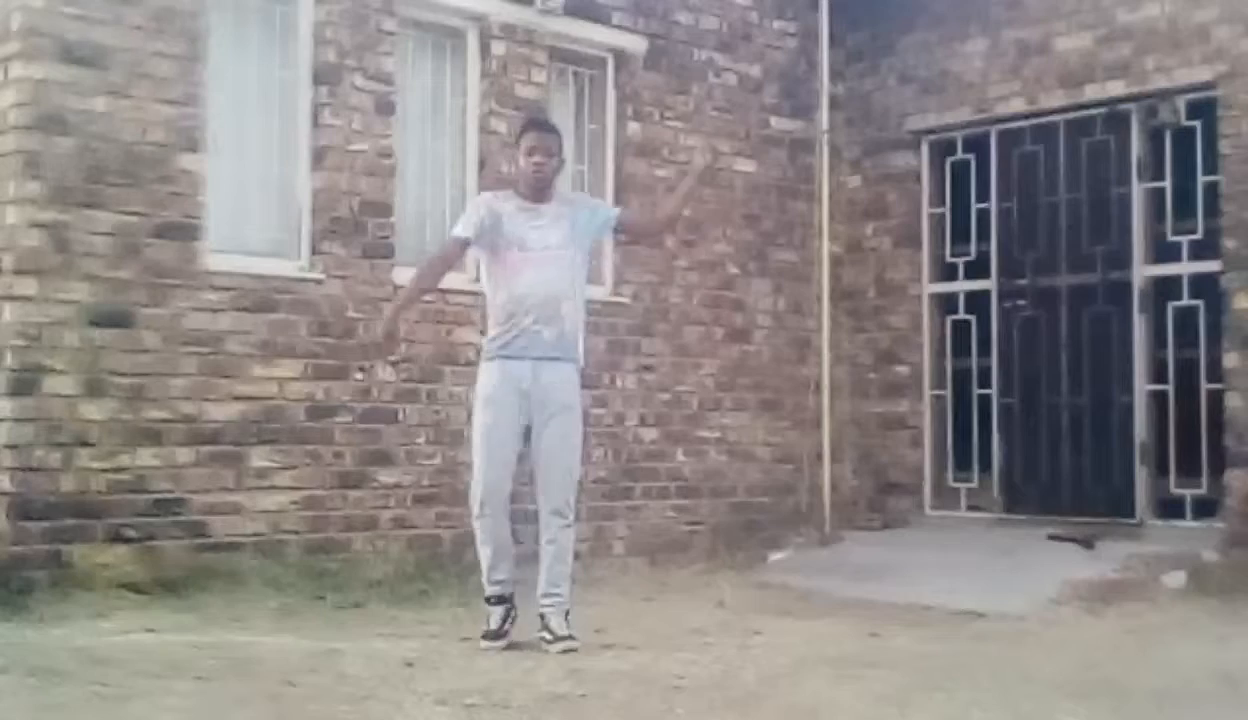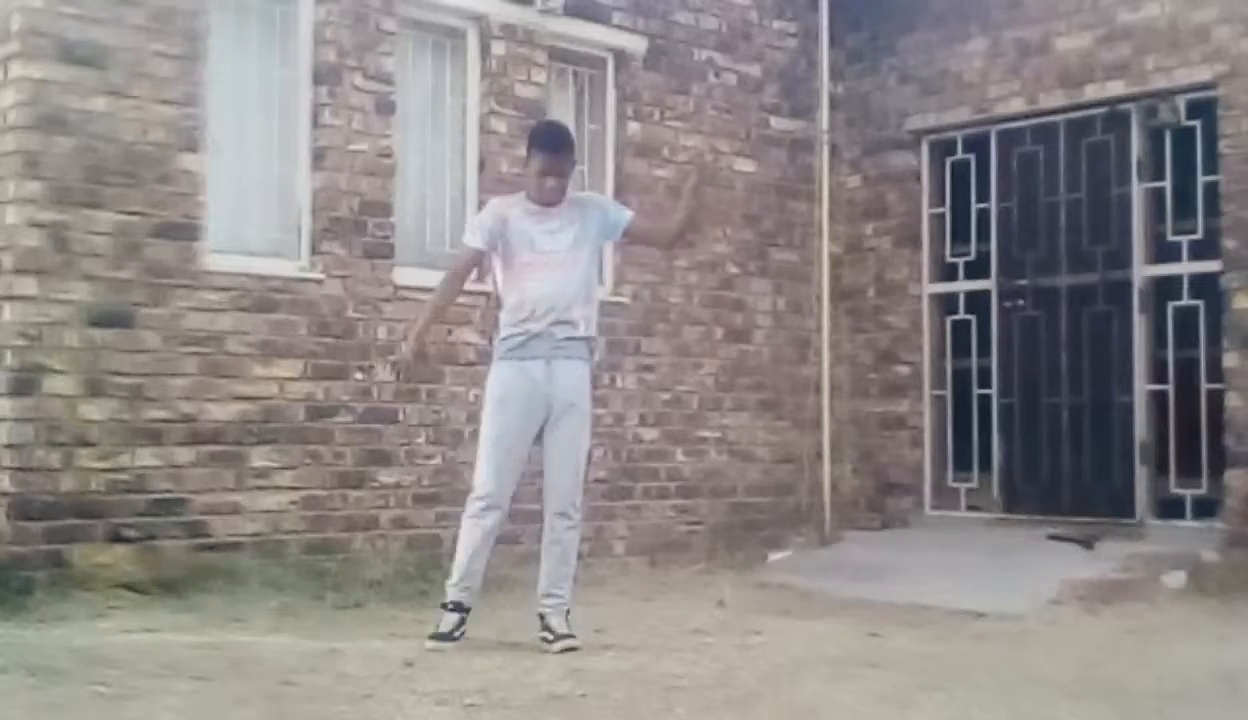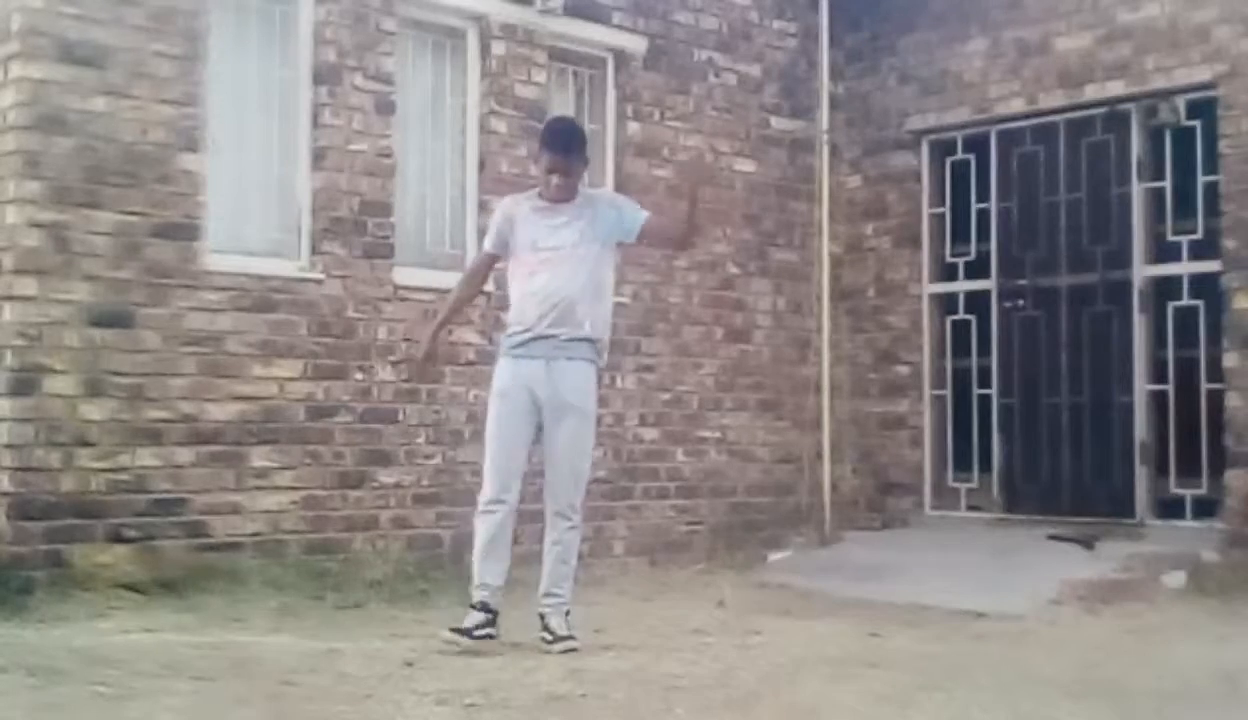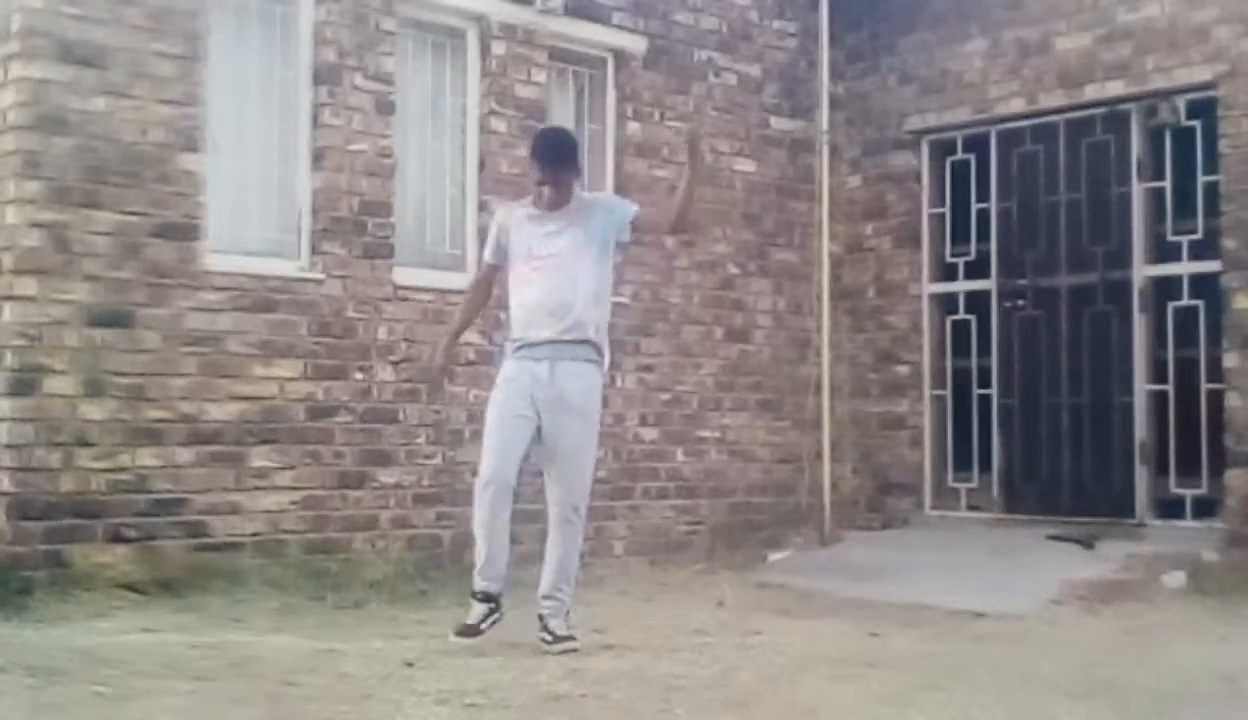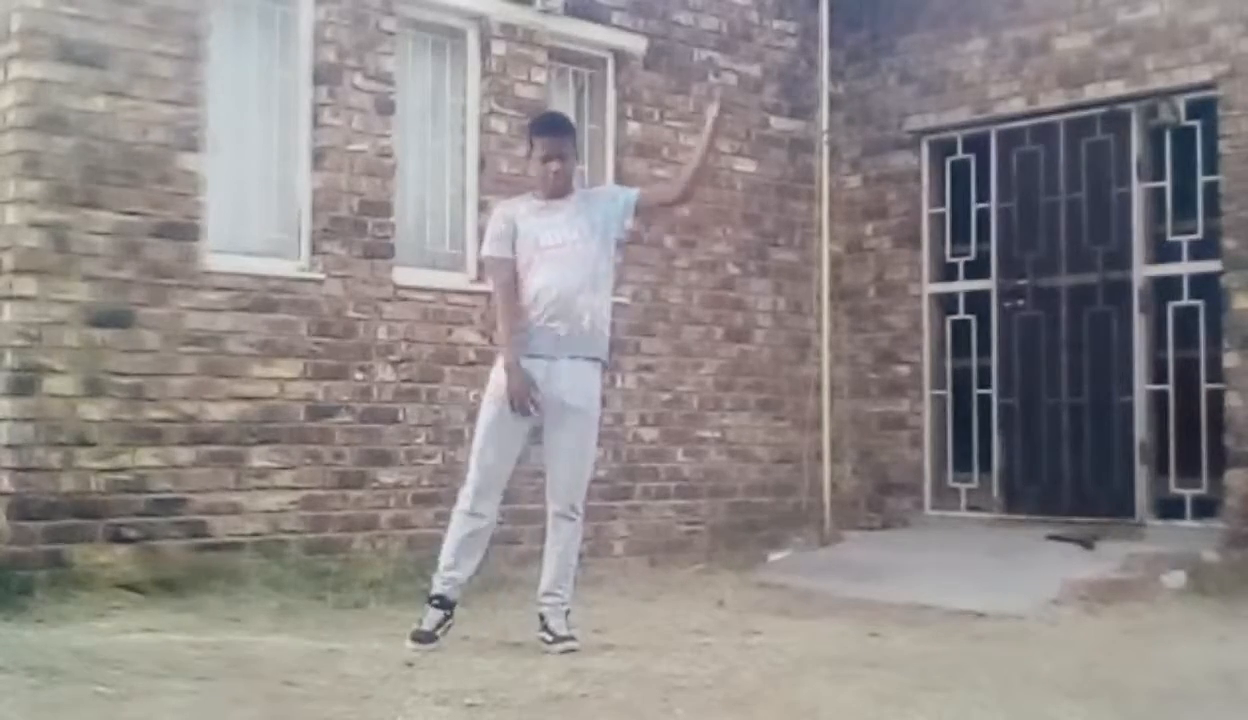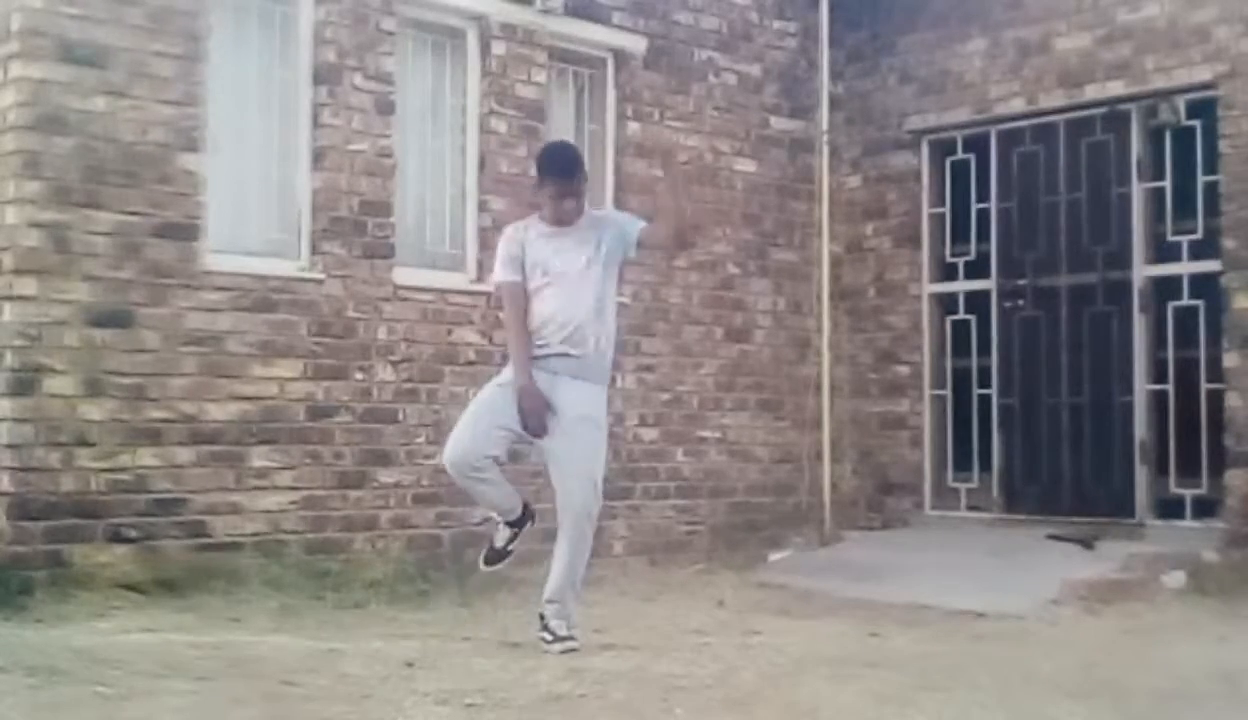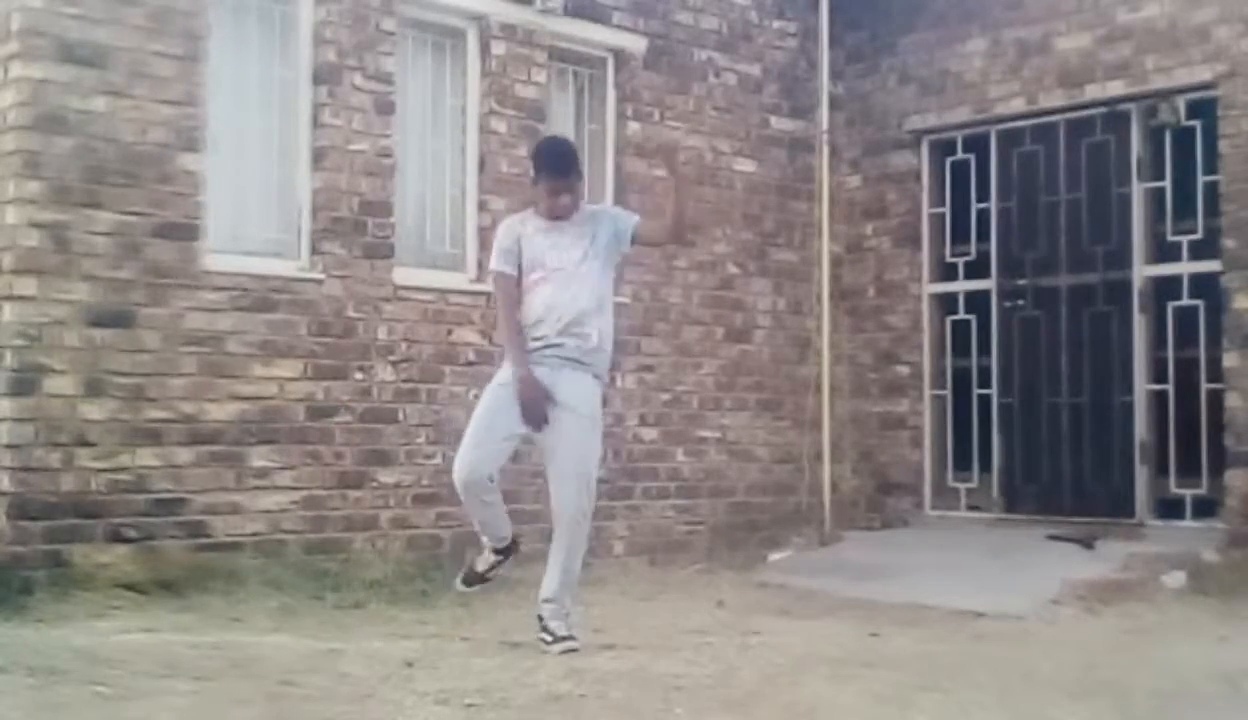
dt=0.4s
person 1, frame 1
left shoulder: (582, 211)
right shoulder: (489, 208)
left elbow: (650, 227)
right elbow: (443, 260)
left wrist: (694, 177)
right wrist: (397, 311)
left hip: (560, 367)
right hip: (502, 365)
left knee: (558, 497)
right knee: (490, 491)
left ankle: (553, 609)
right ankle: (501, 599)
person 1, frame 2
left shoulder: (595, 211)
right shoulder: (500, 213)
left elbow: (668, 235)
right elbow: (460, 273)
left wrist: (692, 191)
right wrist: (419, 332)
left hip: (571, 367)
right hip: (515, 365)
left knee: (565, 499)
right knee: (490, 489)
left ankle: (554, 610)
right ankle: (457, 603)
person 1, frame 3
left shoulder: (609, 208)
right shoulder: (512, 211)
left elbow: (679, 238)
right elbow: (477, 275)
left wrist: (692, 197)
right wrist: (435, 329)
left hip: (575, 366)
right hip: (517, 363)
left knee: (565, 499)
right knee: (499, 490)
left ankle: (554, 610)
right ankle: (485, 605)
person 1, frame 4
left shoulder: (604, 212)
right shoulder: (509, 218)
left elbow: (672, 223)
right elbow: (483, 285)
left wrist: (690, 168)
right wrist: (449, 340)
left hip: (579, 368)
right hip: (521, 365)
left knee: (569, 500)
right knee: (494, 476)
left ankle: (554, 611)
right ankle: (488, 593)
person 1, frame 5
left shoulder: (606, 204)
right shoulder: (508, 215)
left elbow: (678, 193)
right elbow: (504, 295)
left wrist: (709, 129)
right wrist: (512, 366)
left hip: (579, 370)
right hip: (520, 364)
left knee: (567, 501)
right knee: (481, 487)
left ankle: (553, 612)
right ankle: (442, 599)
person 1, frame 6
left shoulder: (611, 229)
right shoulder: (517, 238)
left elbow: (674, 234)
right elbow: (515, 318)
left wrist: (674, 177)
right wrist: (525, 386)
left hip: (583, 385)
right hip: (526, 375)
left knee: (581, 505)
right knee: (462, 453)
left ankle: (556, 616)
right ankle: (514, 515)
person 1, frame 7
left shoulder: (606, 223)
right shoulder: (514, 230)
left elbow: (672, 231)
right elbow: (506, 308)
left wrist: (673, 173)
right wrist: (523, 375)
left hip: (579, 376)
right hip: (520, 371)
left knee: (573, 502)
right knee: (470, 471)
left ankle: (554, 614)
right ankle: (498, 543)
